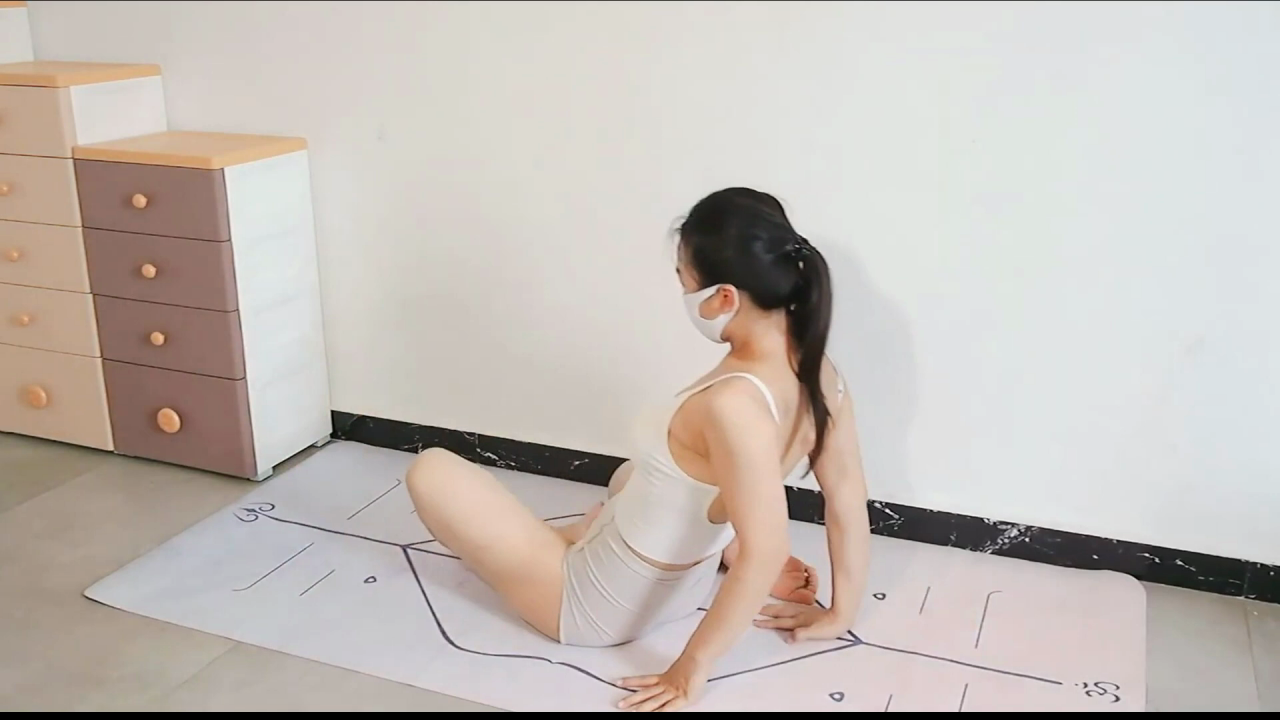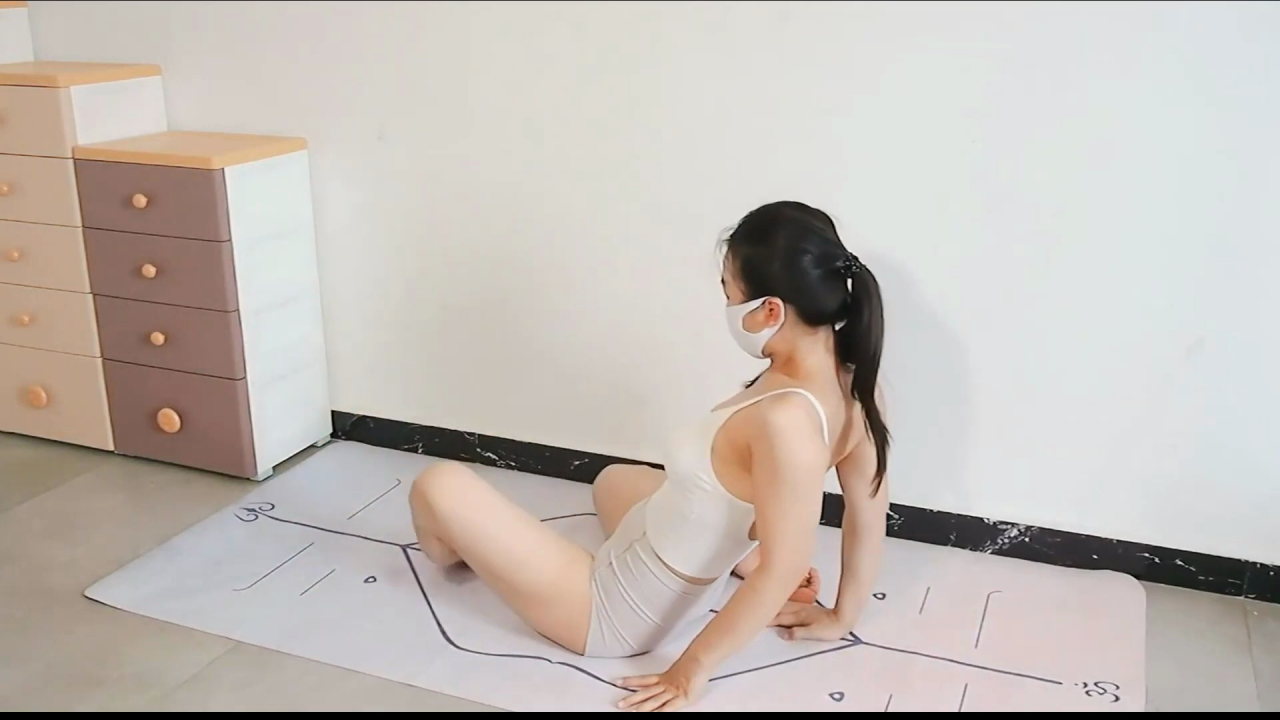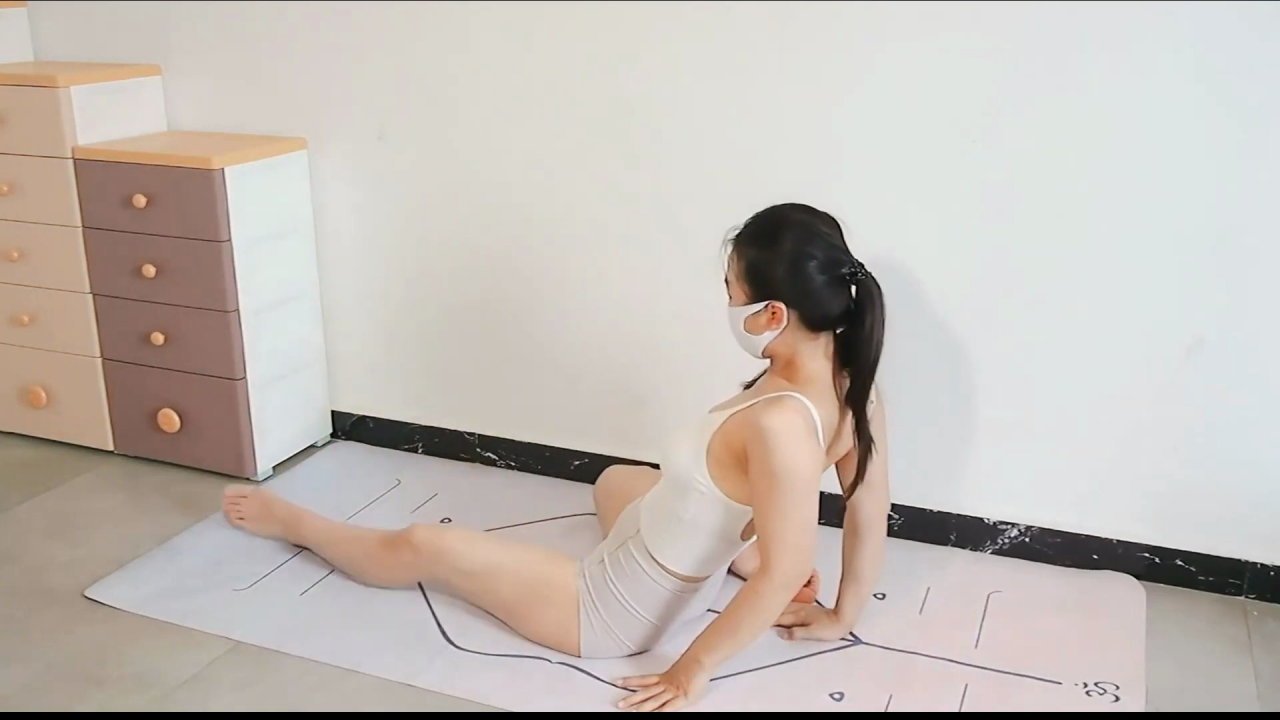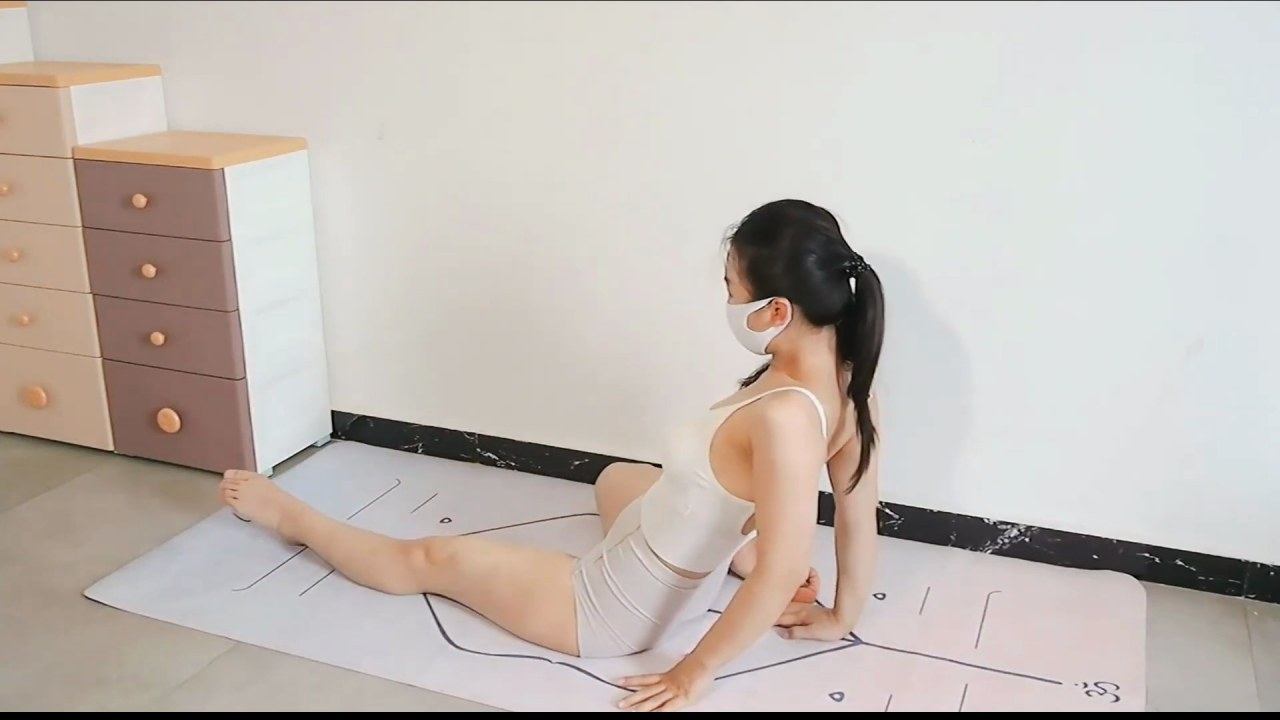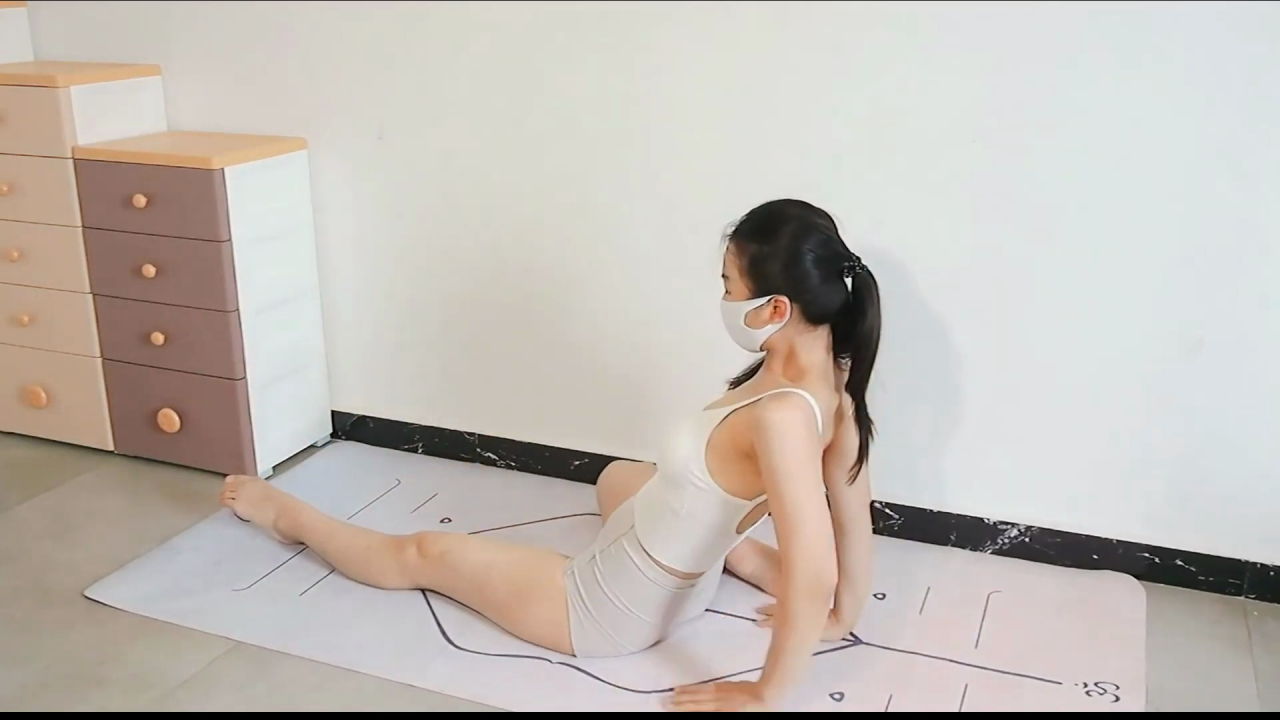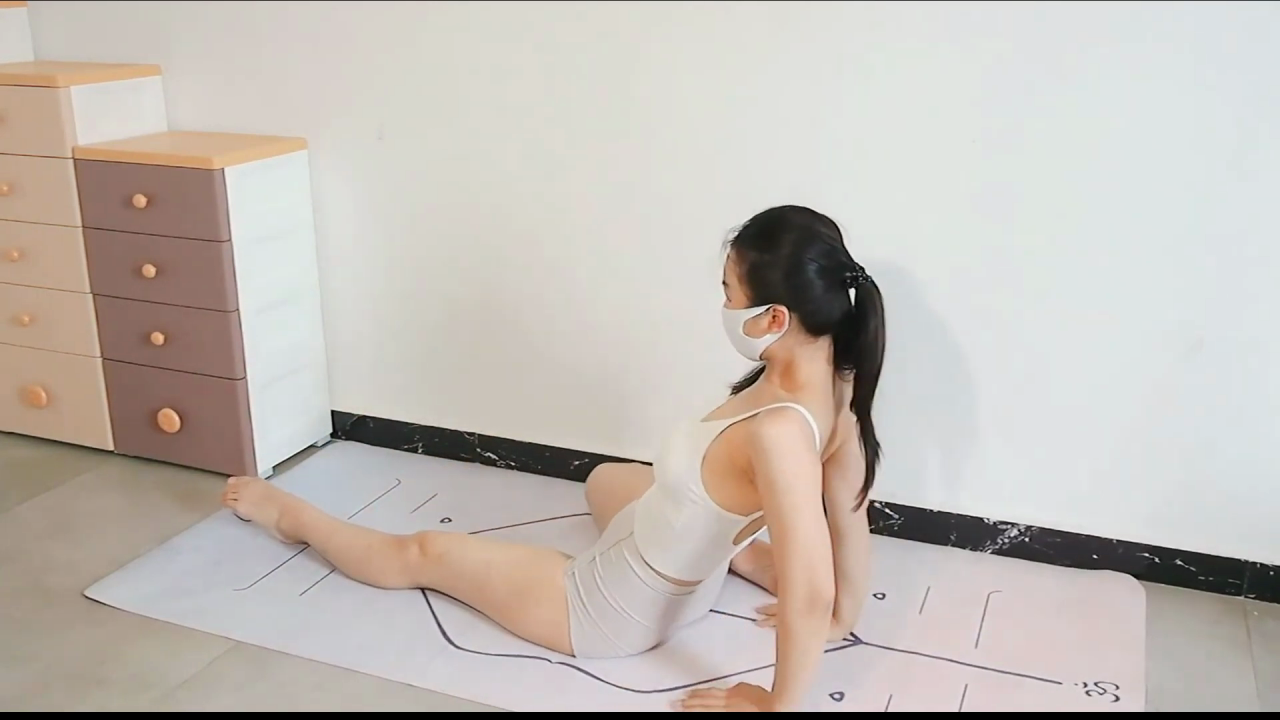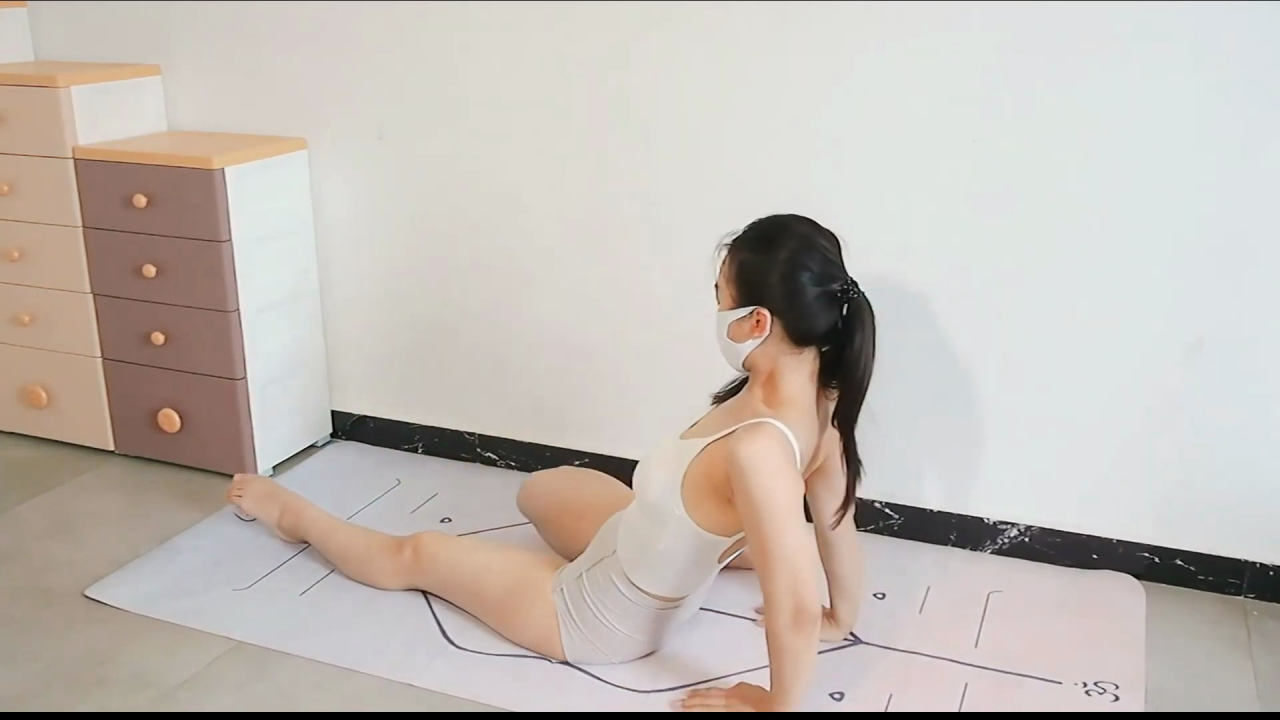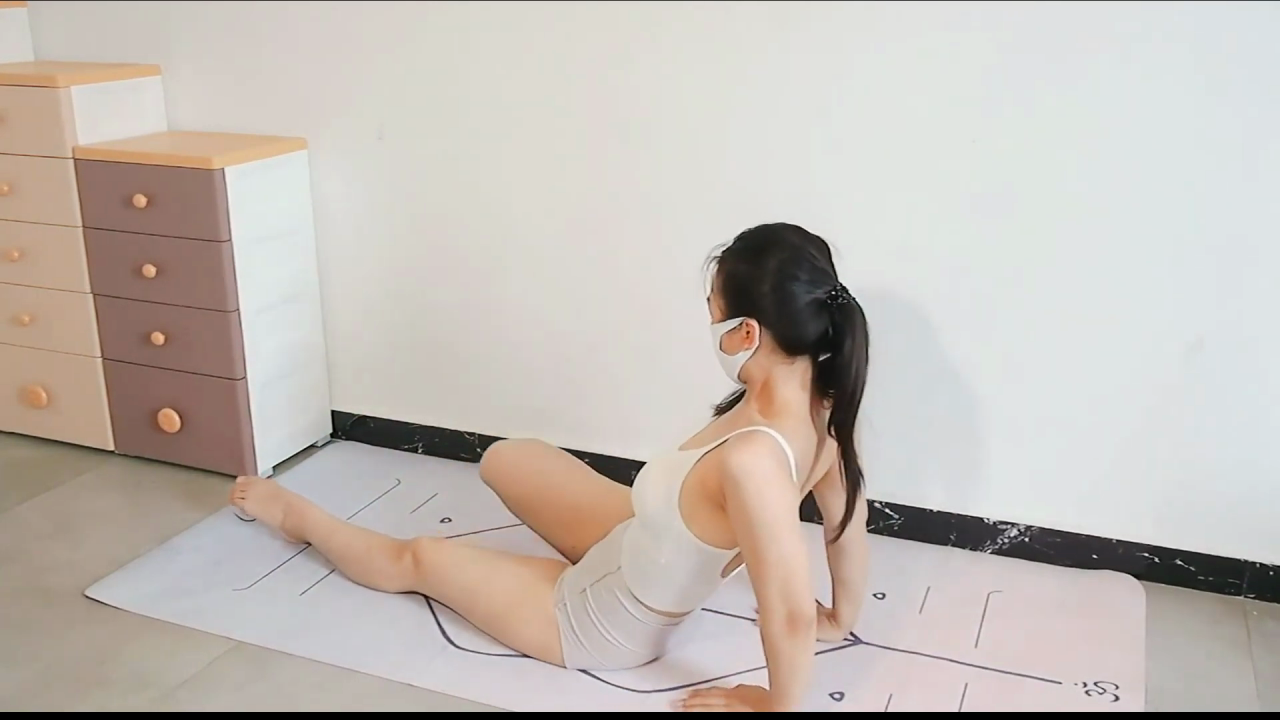
dt=0.4s
person 1, frame 1
left shoulder: (733, 402)
right shoulder: (817, 369)
left elbow: (764, 556)
right elbow: (848, 497)
left wrist: (690, 669)
right wrist: (839, 612)
left hip: (600, 605)
right hip: (686, 584)
left knee: (431, 473)
right knee: (632, 476)
person 1, frame 2
left shoulder: (786, 420)
right shoulder: (848, 381)
left elbow: (783, 570)
right elbow: (867, 508)
left wrist: (691, 670)
right wrist: (840, 615)
left hip: (617, 613)
right hip: (680, 584)
left knee: (441, 487)
right knee: (614, 480)
left ankle: (448, 549)
person 1, frame 3
left shoulder: (780, 424)
right shoulder: (849, 383)
left elbow: (785, 576)
right elbow: (870, 507)
left wrist: (693, 669)
right wrist: (841, 615)
left hip: (618, 613)
right hip: (688, 578)
left knee: (425, 547)
right knee: (617, 480)
left ankle: (291, 521)
person 1, frame 4
left shoulder: (784, 418)
right shoulder: (845, 377)
left elbow: (783, 574)
right elbow: (858, 506)
left wrist: (698, 671)
right wrist: (841, 615)
left hip: (620, 611)
right hip: (685, 581)
left knee: (432, 559)
right knee: (617, 477)
left ankle: (291, 515)
right ankle: (750, 555)
person 1, frame 5
left shoulder: (782, 417)
right shoulder: (833, 377)
left elbow: (815, 577)
right elbow: (852, 505)
left wrist: (765, 695)
right wrist: (843, 615)
left hip: (614, 609)
right hip: (682, 582)
left knee: (426, 554)
right knee: (619, 476)
left ankle: (290, 516)
right ankle: (756, 561)
person 1, frame 6
left shoulder: (779, 432)
right shoulder: (837, 384)
left elbow: (810, 593)
right elbow: (848, 509)
left wrist: (779, 705)
right wrist: (844, 616)
left hip: (616, 611)
right hip: (686, 578)
left knee: (427, 553)
right knee: (608, 478)
left ankle: (293, 517)
right ankle: (758, 556)
person 1, frame 7
left shoulder: (757, 449)
right shoulder: (820, 393)
left elbow: (797, 608)
right elbow: (834, 513)
left wrist: (778, 706)
right wrist: (843, 617)
left hip: (606, 618)
right hip: (642, 547)
left knee: (420, 554)
right knee: (537, 491)
left ankle: (296, 516)
person 1, frame 8
left shoulder: (751, 459)
right shoulder: (827, 402)
left elbow: (791, 613)
right elbow: (847, 519)
left wrist: (777, 706)
right wrist: (841, 618)
left hip: (606, 627)
right hip: (637, 543)
left knee: (418, 559)
right knee: (504, 462)
left ankle: (299, 516)
